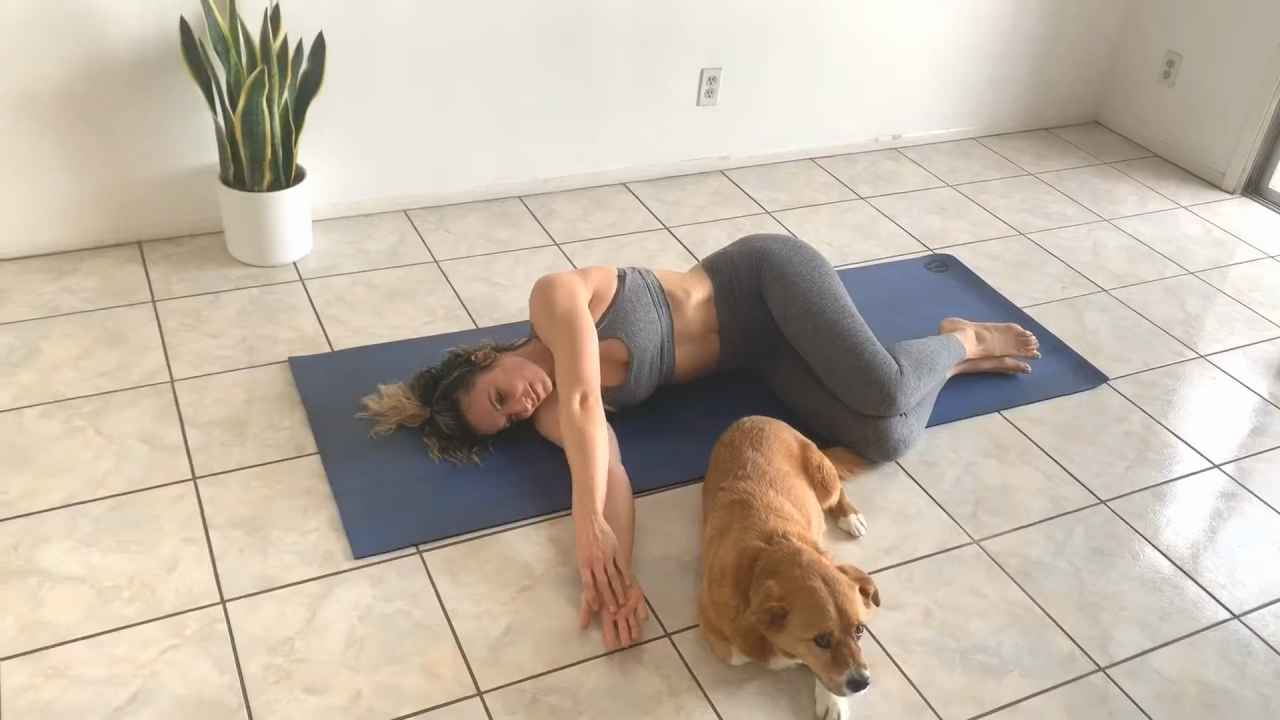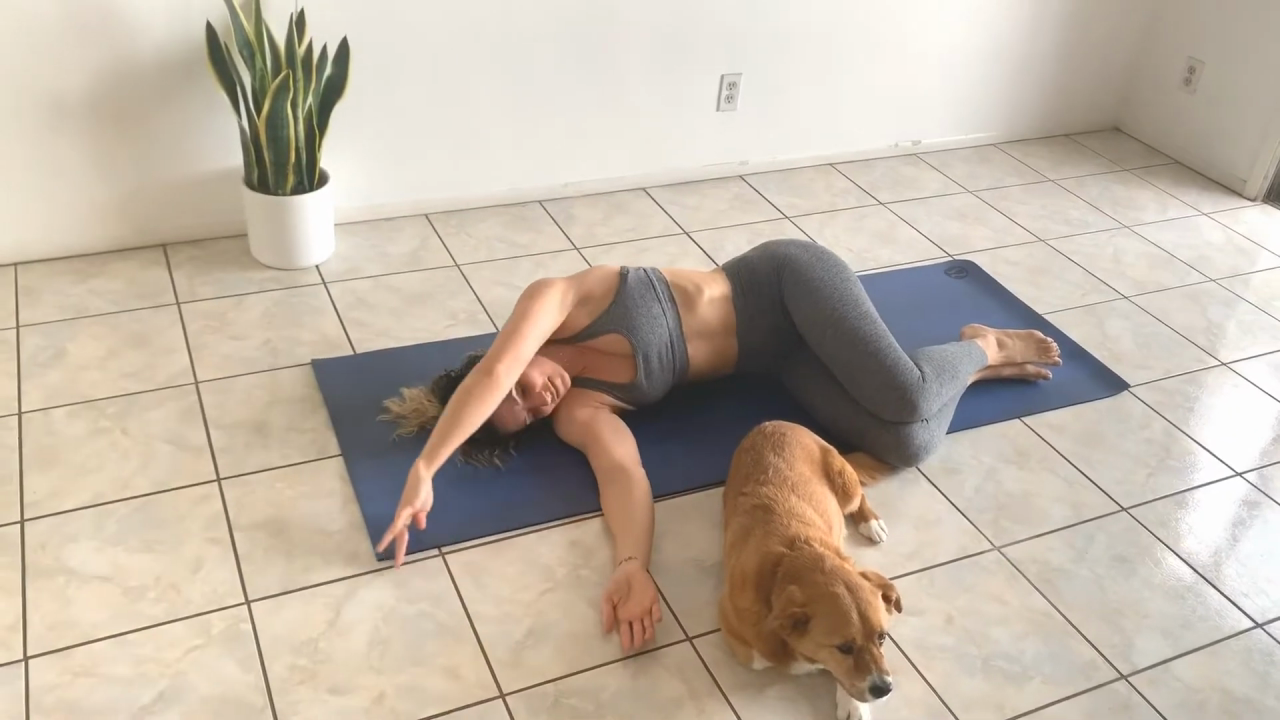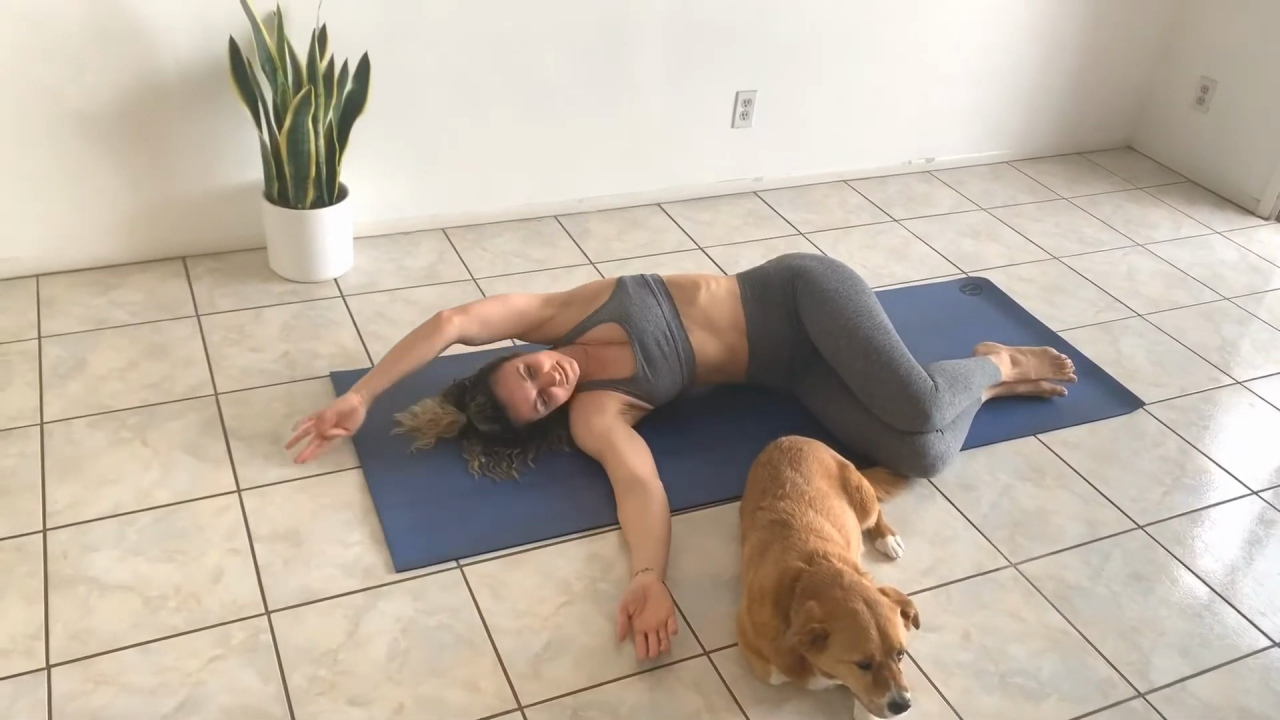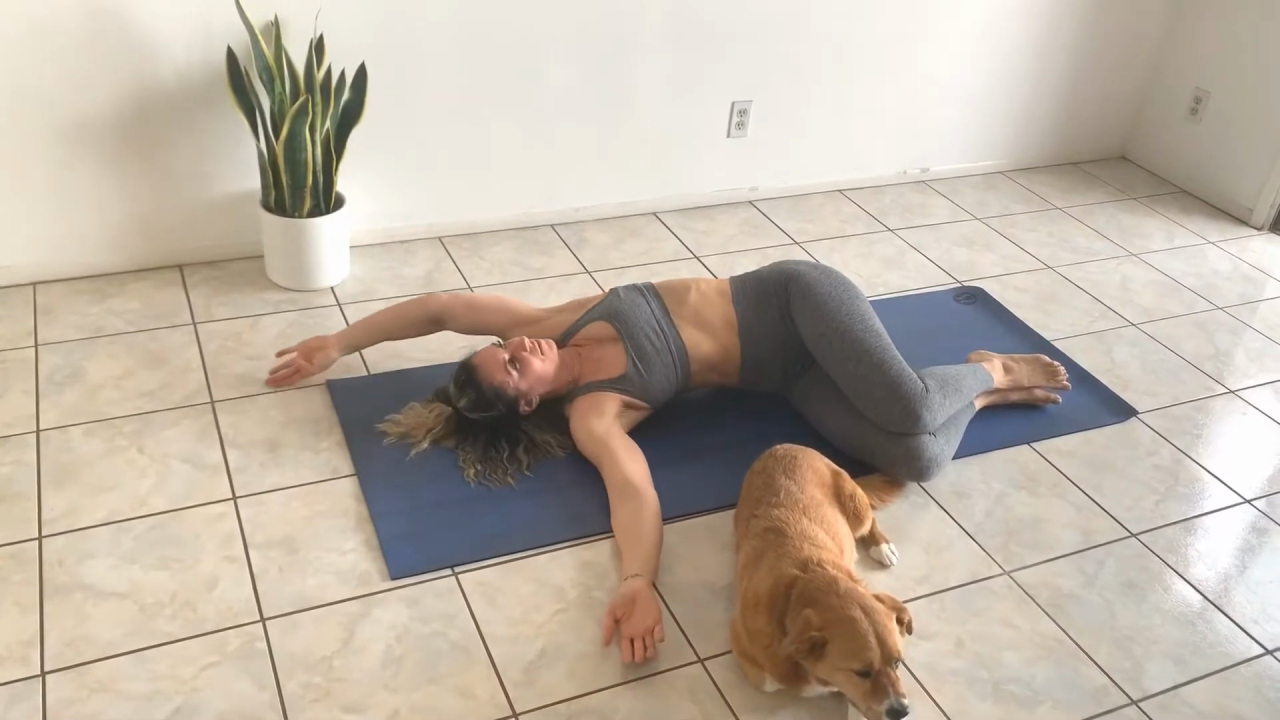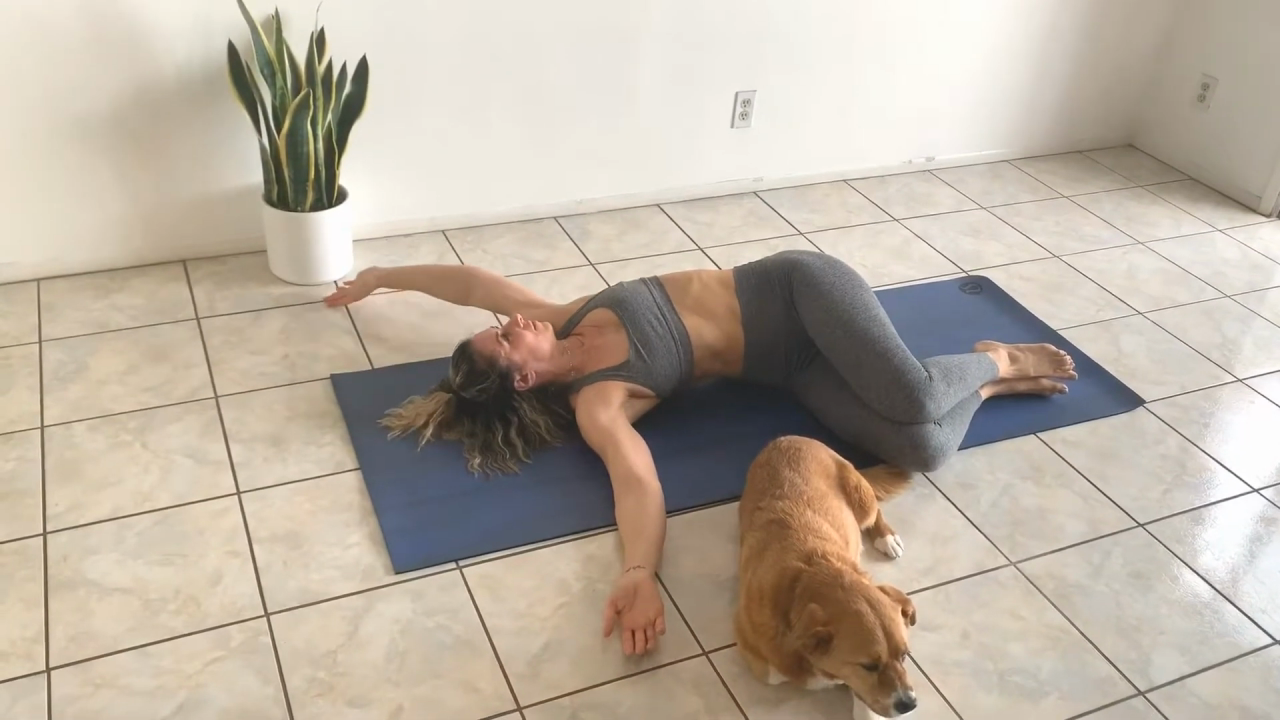
dt=1s
person 1, frame 1
left shoulder: (553, 298)
right shoulder: (552, 418)
left elbow: (582, 403)
right elbow: (606, 466)
left wrist: (590, 527)
right wrist: (618, 564)
left hip: (765, 275)
right hip: (753, 352)
left knee: (883, 395)
right knee: (885, 440)
left ankle: (962, 343)
right ankle: (956, 357)
person 1, frame 2
left shoulder: (557, 302)
right shoulder: (579, 415)
left elbow: (494, 369)
right elbow: (622, 471)
left wrist: (422, 469)
right wrist: (631, 566)
left hip: (787, 279)
right hip: (771, 358)
left knee: (905, 400)
right knee: (903, 445)
left ankle: (983, 348)
right ankle: (977, 360)
person 1, frame 3
left shoulder: (551, 313)
right shoulder: (592, 418)
left elbow: (453, 323)
right elbow: (639, 483)
left hip: (797, 289)
right hip: (784, 368)
left knee: (917, 410)
right knee: (918, 453)
left ankle: (994, 364)
right ankle: (989, 380)
person 1, frame 4
right shoulder: (590, 417)
left elbow: (442, 308)
right elbow: (634, 489)
left hip: (791, 295)
right hip: (777, 372)
left knee: (907, 413)
right knee: (913, 458)
left ankle: (987, 373)
right ankle: (980, 388)
person 1, frame 5
left shoulder: (554, 315)
right shoulder: (594, 406)
left elbow: (470, 282)
right elbow: (638, 480)
right wrist: (638, 574)
left hip: (794, 284)
right hip: (782, 363)
right knee: (921, 448)
left ankle: (992, 362)
right ankle: (987, 377)
